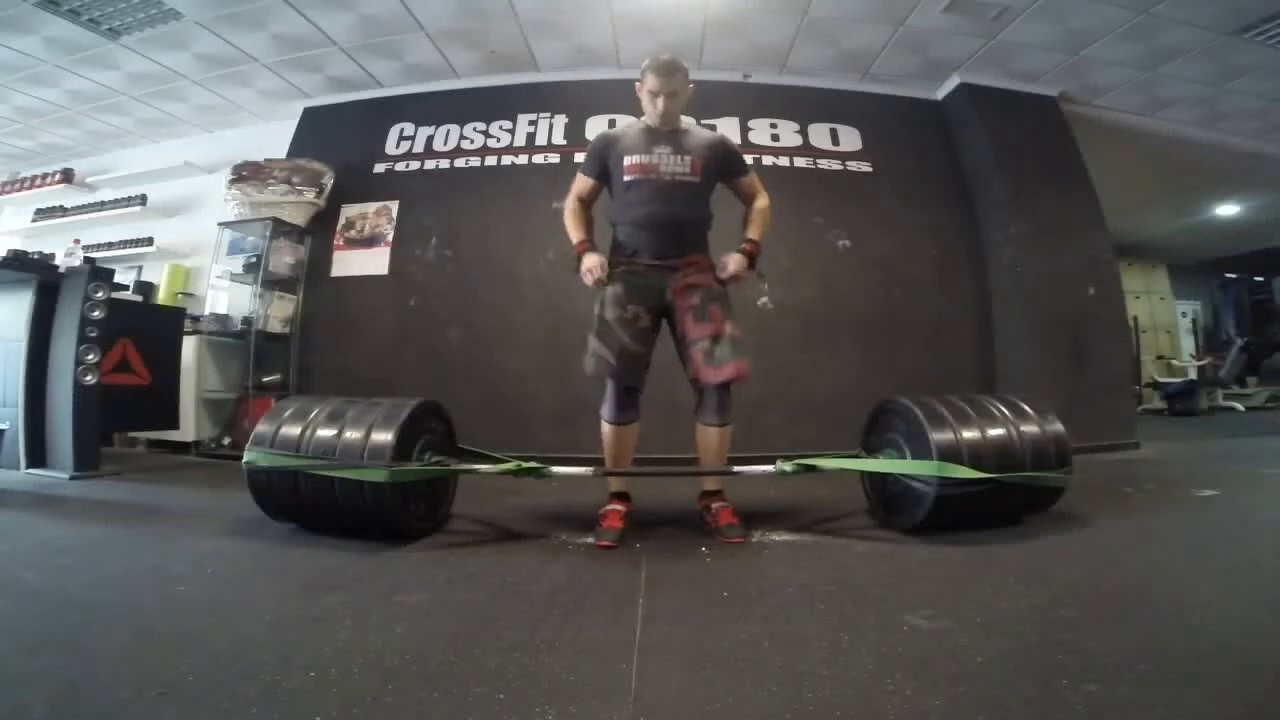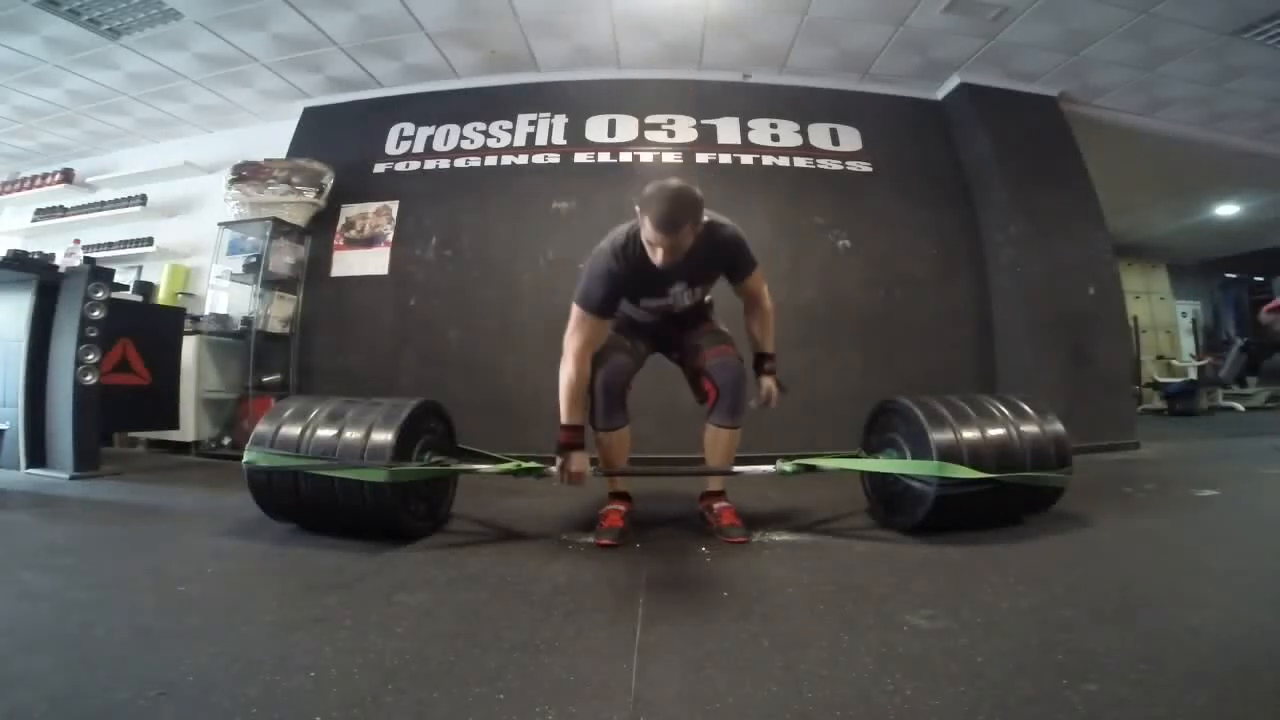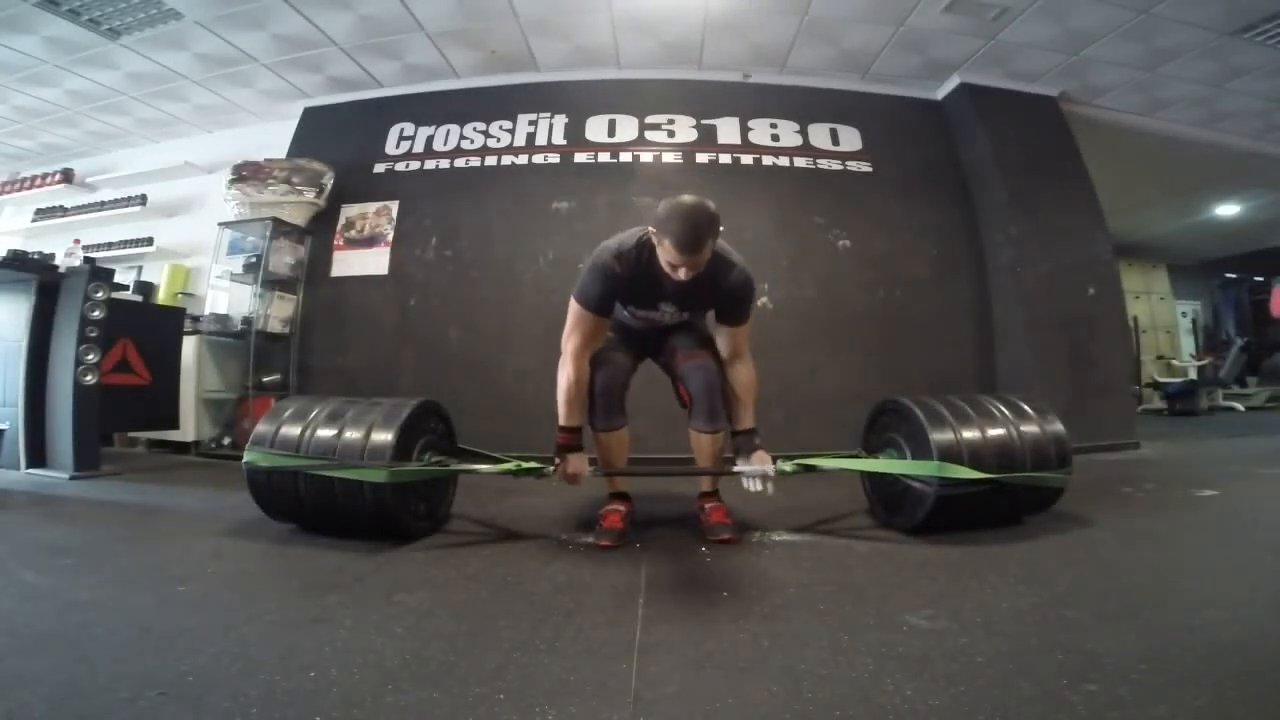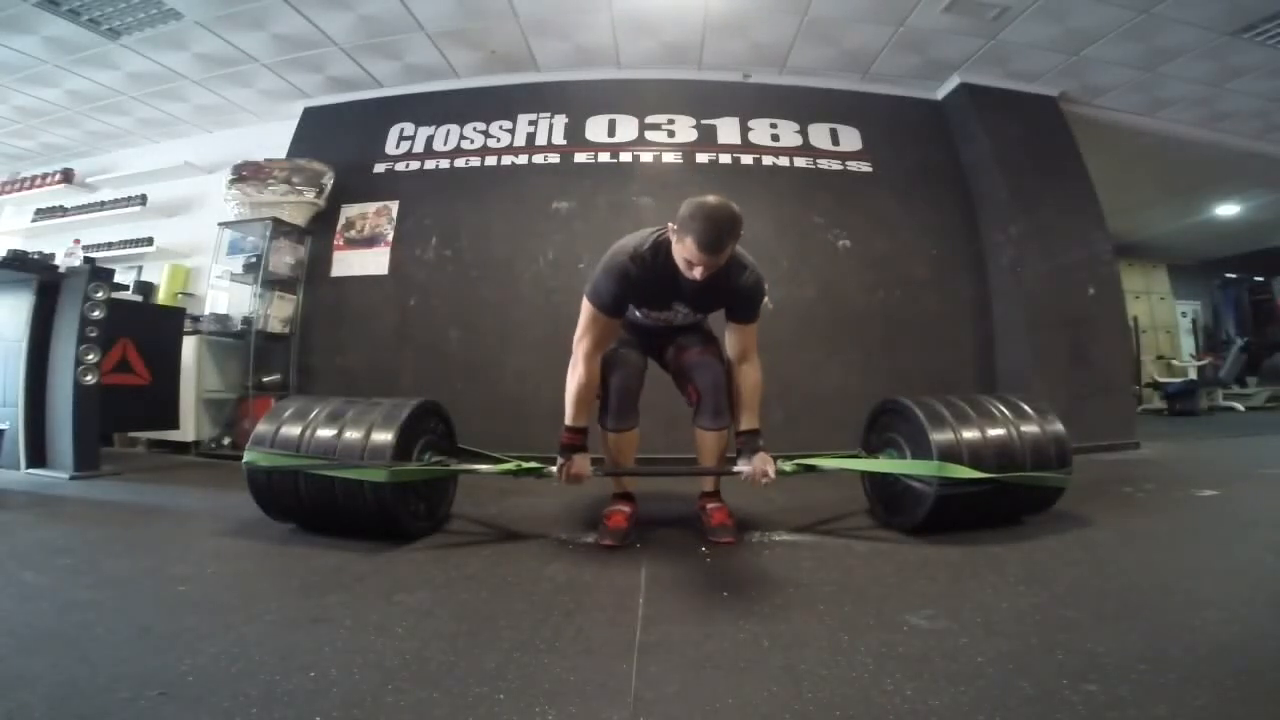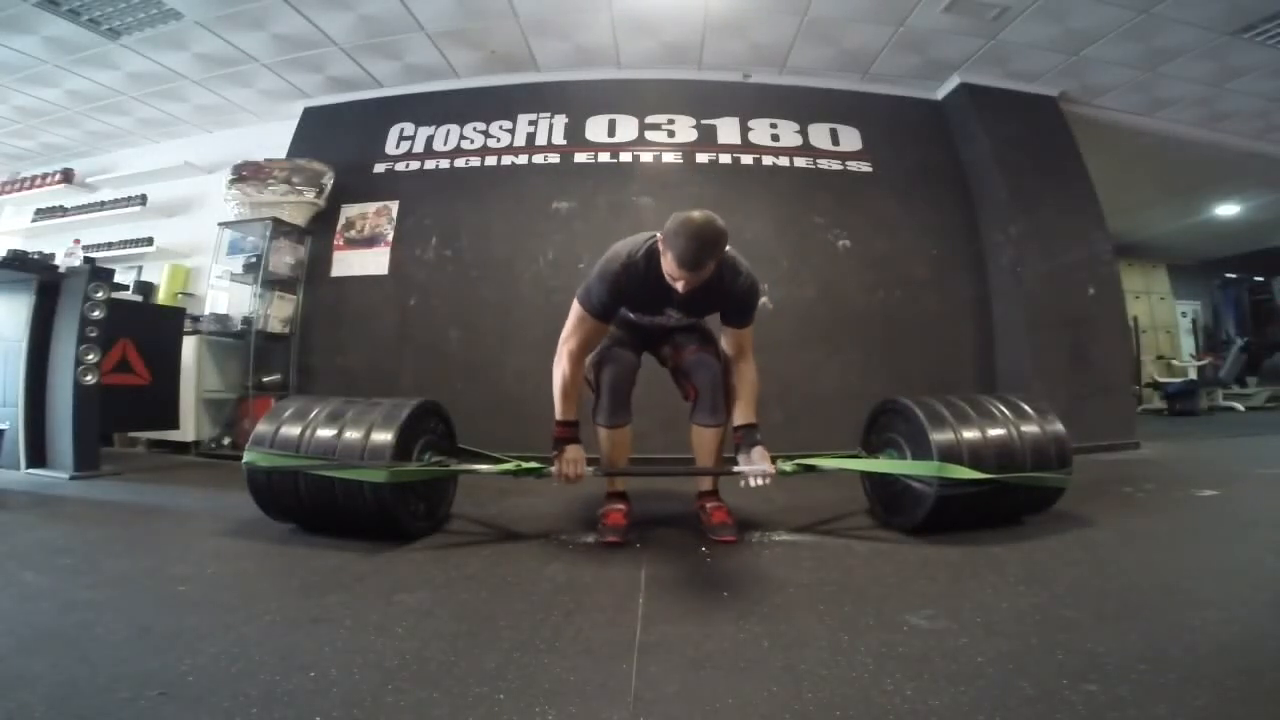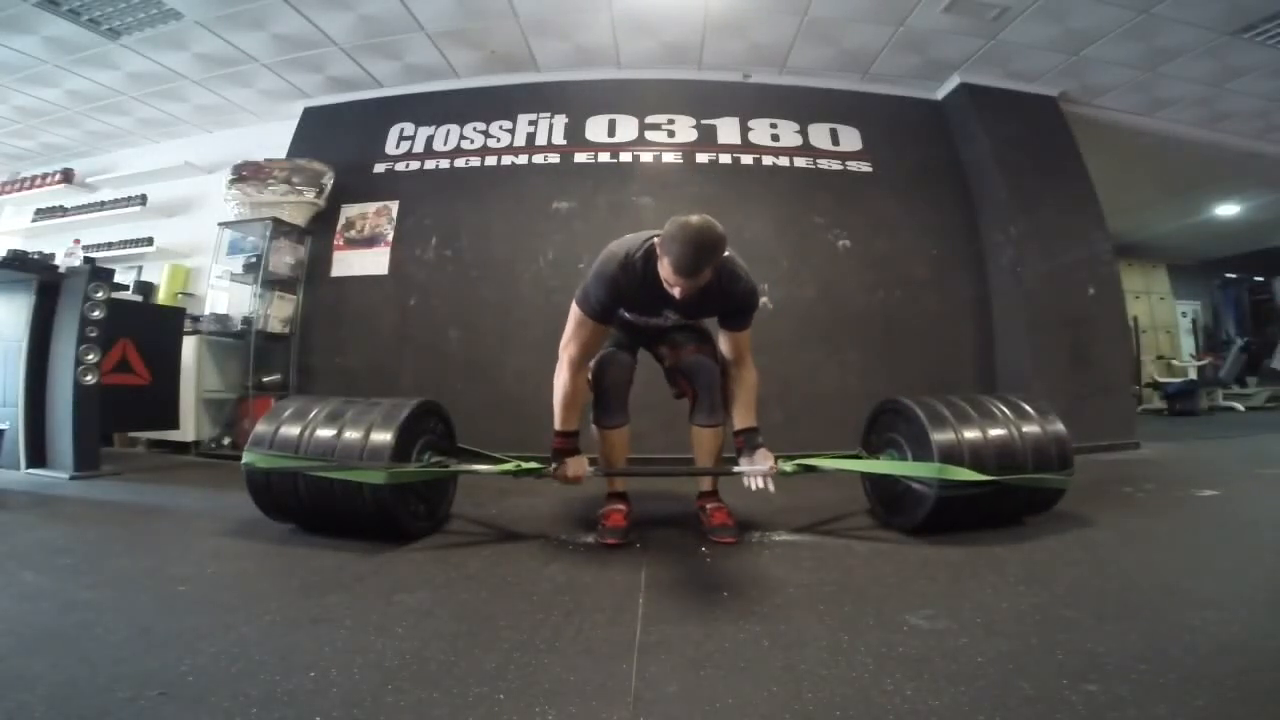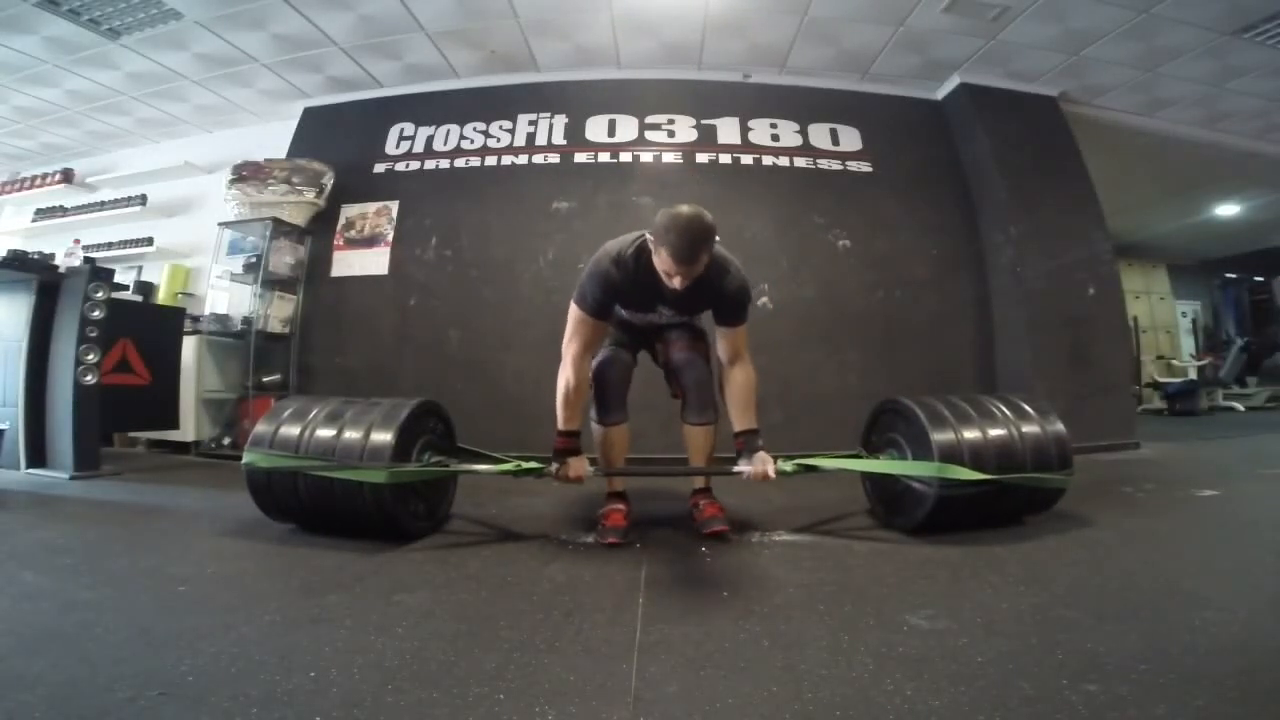
dt=0.7s
person 1, frame 1
left shoulder: (713, 146)
right shoulder: (611, 143)
left elbow: (758, 200)
right elbow: (577, 201)
left wrist: (748, 250)
right wrist: (585, 248)
left hip: (694, 271)
right hip: (630, 273)
left knee: (716, 379)
right knee: (621, 381)
left ankle: (713, 496)
right ankle: (617, 497)
person 1, frame 2
left shoulder: (724, 239)
right shoulder: (613, 257)
left elbow: (756, 298)
right elbow: (578, 351)
left wrist: (765, 364)
right wrist: (572, 441)
left hip: (691, 320)
right hip: (629, 321)
left knee: (730, 376)
right knee: (605, 379)
left ankle: (715, 497)
right ankle: (617, 498)
person 1, frame 3
left shoulder: (733, 276)
right shoulder: (612, 261)
left elbow: (735, 359)
right elbow: (575, 349)
left wrist: (747, 443)
right wrist: (569, 443)
left hip: (683, 331)
right hip: (621, 329)
left knee: (707, 384)
right knee: (602, 384)
left ankle: (709, 498)
right ankle: (617, 497)
person 1, frame 4
left shoulder: (745, 279)
right shoulder: (627, 261)
left elbow: (743, 360)
right elbow: (586, 352)
left wrist: (750, 443)
right wrist: (574, 443)
left hip: (686, 330)
right hip: (627, 328)
left knee: (715, 384)
right knee: (619, 384)
left ankle: (711, 496)
right ankle: (622, 497)
person 1, frame 5
left shoulder: (738, 282)
right shoulder: (620, 266)
left elbow: (740, 358)
right elbow: (570, 353)
left wrist: (748, 438)
right wrist: (567, 437)
left hip: (683, 329)
right hip: (624, 325)
left knee: (711, 378)
right knee: (612, 378)
left ankle: (708, 495)
right ankle: (616, 496)
person 1, frame 6
left shoulder: (736, 284)
right shoulder: (617, 266)
left elbow: (738, 363)
right elbow: (572, 358)
left wrist: (749, 441)
right wrist: (566, 447)
left hip: (680, 327)
right hip: (619, 323)
left knee: (709, 377)
right knee: (609, 377)
left ankle: (708, 496)
right ankle: (616, 498)
person 1, frame 7
left shoulder: (728, 280)
right shoulder: (611, 266)
left elbow: (736, 363)
right elbow: (576, 357)
left wrist: (749, 443)
right wrist: (568, 446)
left hip: (677, 326)
right hip: (620, 324)
left knee: (697, 377)
right knee: (608, 378)
left ankle: (701, 492)
right ankle: (615, 497)
